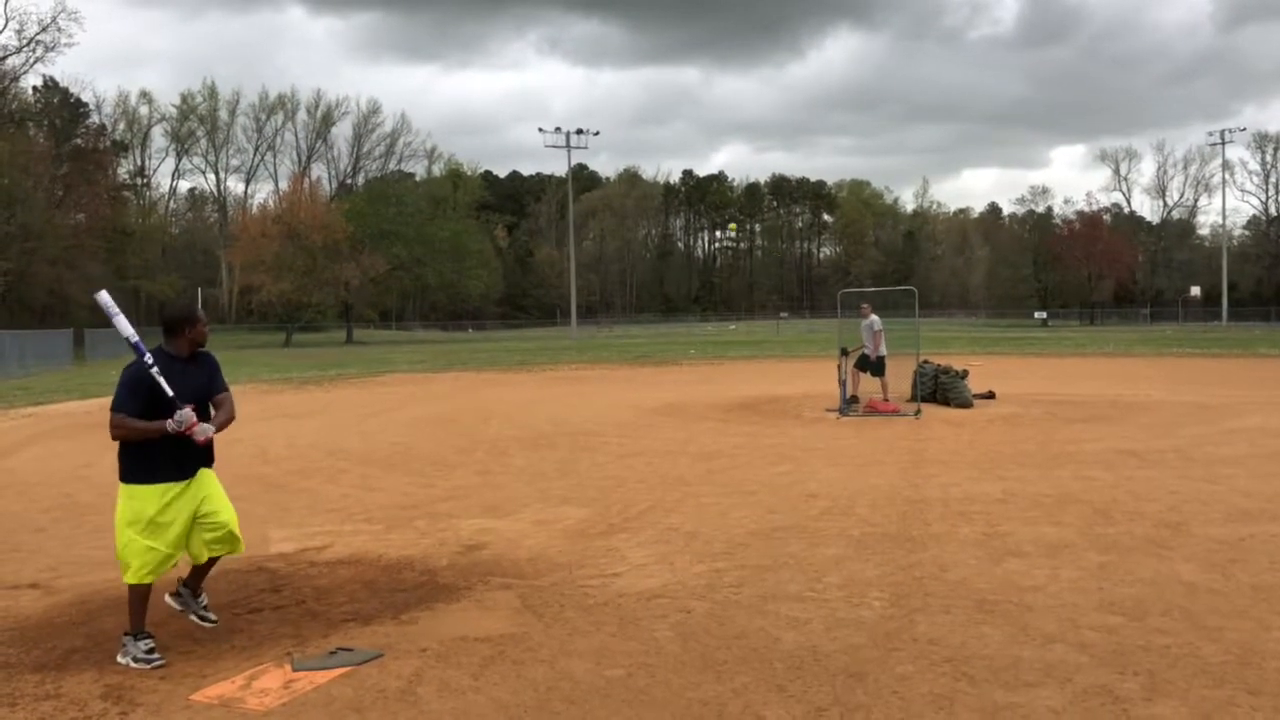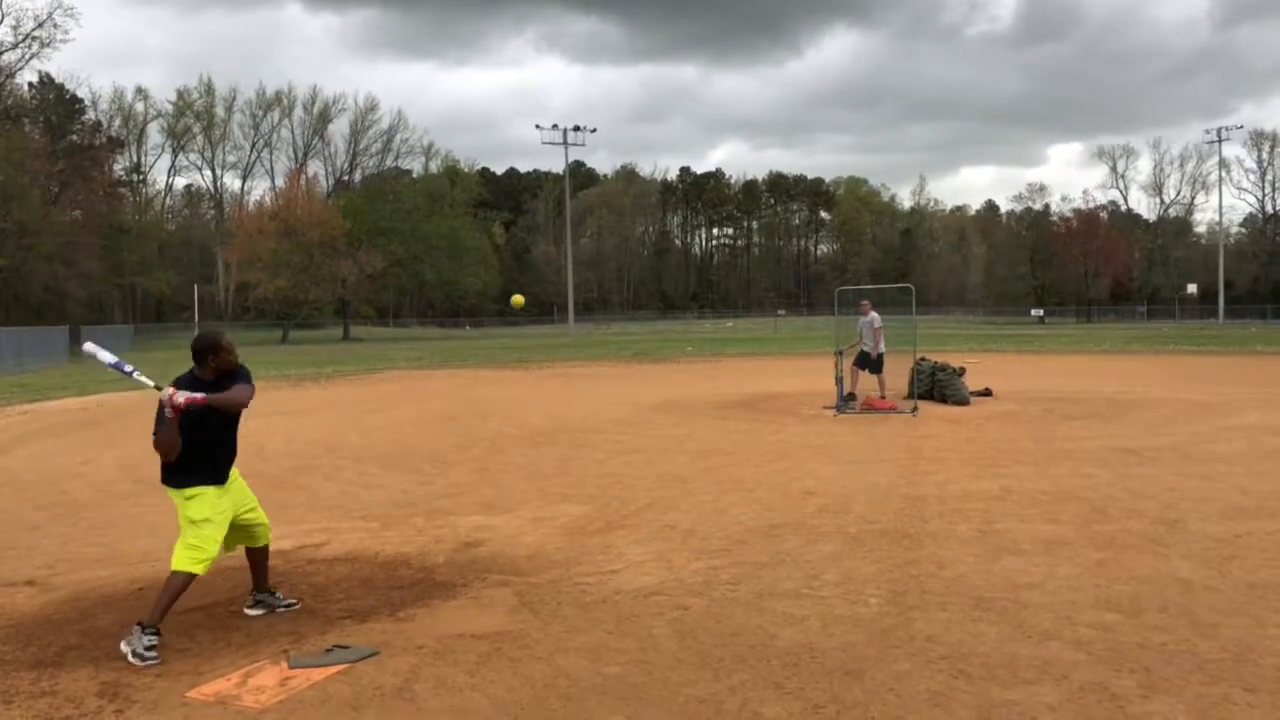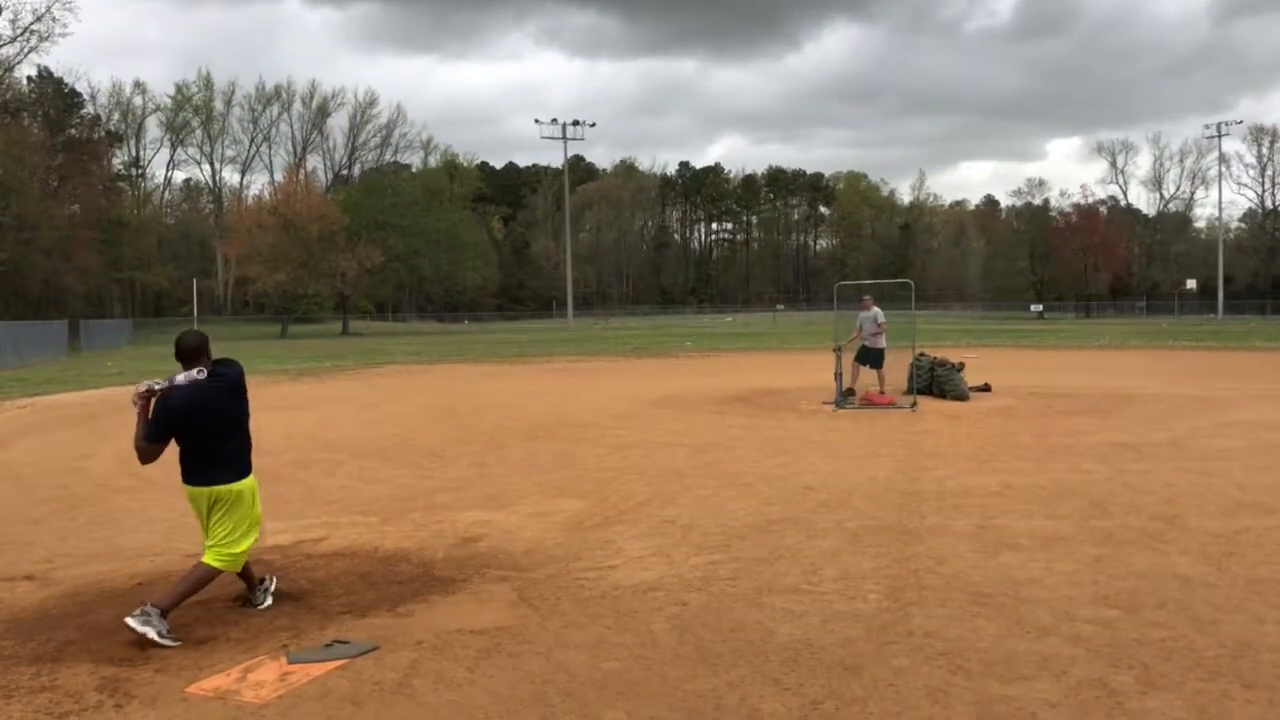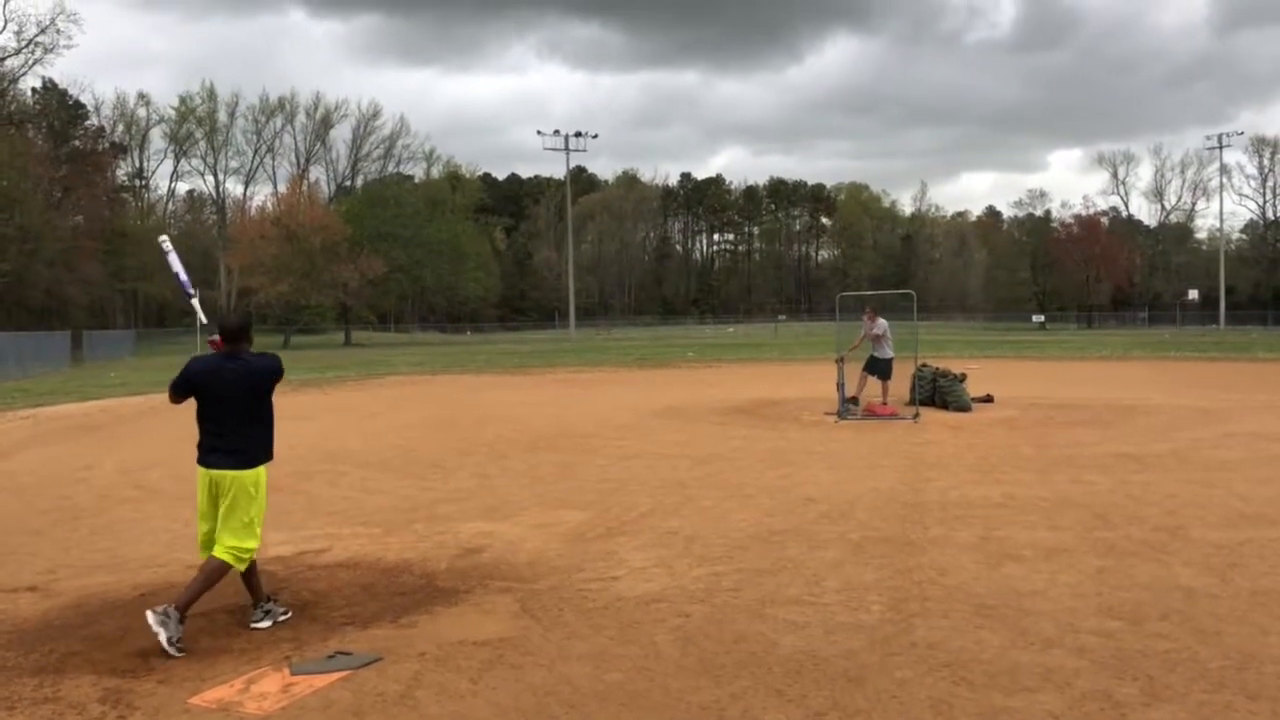
dt=0.5s
person 1, frame 1
left shoulder: (206, 363)
right shoulder: (142, 371)
left elbow: (227, 408)
right elbow: (118, 428)
left wrist: (209, 428)
right wrist: (170, 427)
left hip: (196, 471)
right hip: (149, 481)
left knee: (224, 526)
right knee: (145, 558)
left ankle: (188, 591)
right ankle: (135, 638)
person 1, frame 2
left shoulder: (234, 374)
right shoulder: (178, 392)
left elbow: (241, 399)
right elbow: (168, 454)
left wrist: (199, 398)
right wrist: (170, 414)
left hip: (224, 477)
right hip: (195, 486)
left knee: (258, 527)
right knee: (194, 555)
left ankle: (262, 595)
right ankle: (145, 632)
person 1, frame 3
left shoulder: (172, 402)
right shoulder: (233, 372)
left elbow: (145, 454)
left wrist: (142, 409)
left hip: (196, 484)
right hip: (236, 480)
left knee: (226, 540)
right knee: (220, 554)
left ankle: (255, 587)
right ankle: (154, 612)
person 1, frame 4
left shoulder: (199, 368)
right shoulder: (269, 367)
left elbow: (175, 396)
right wrist: (230, 347)
left hip: (210, 467)
right hip: (245, 469)
left knee: (241, 536)
right knee: (232, 546)
left ankle: (262, 606)
right ankle: (173, 611)
